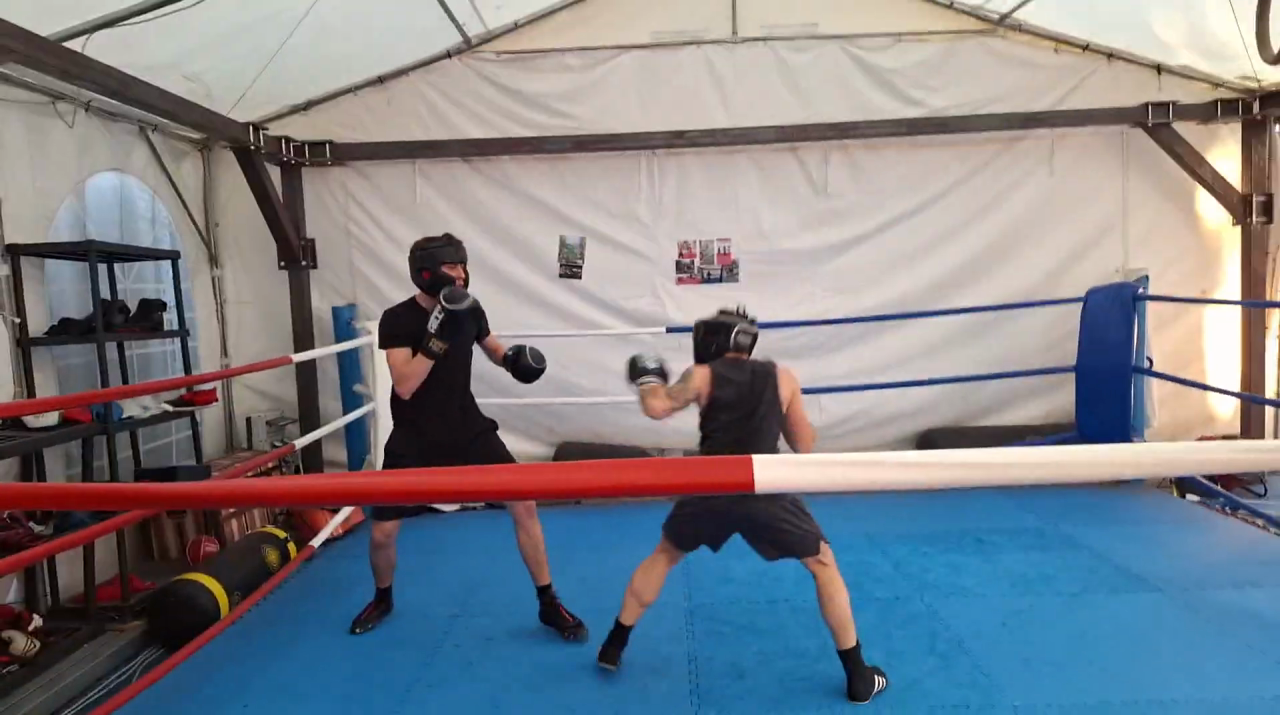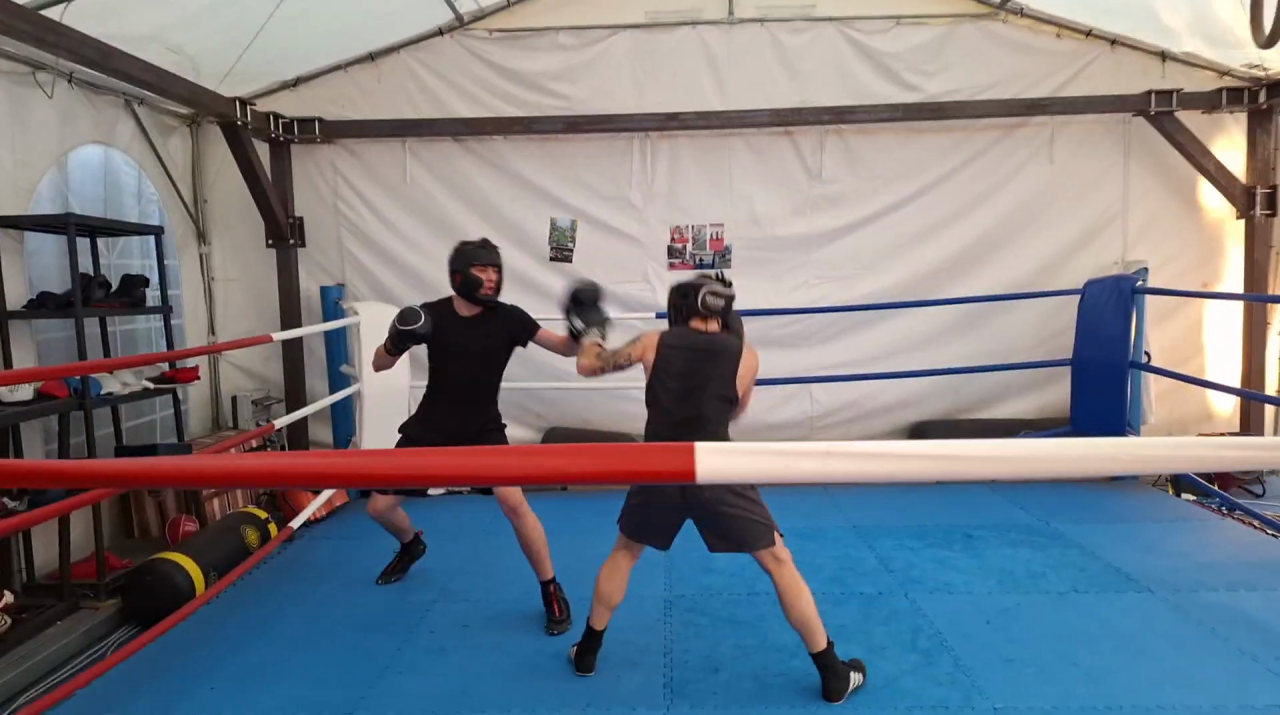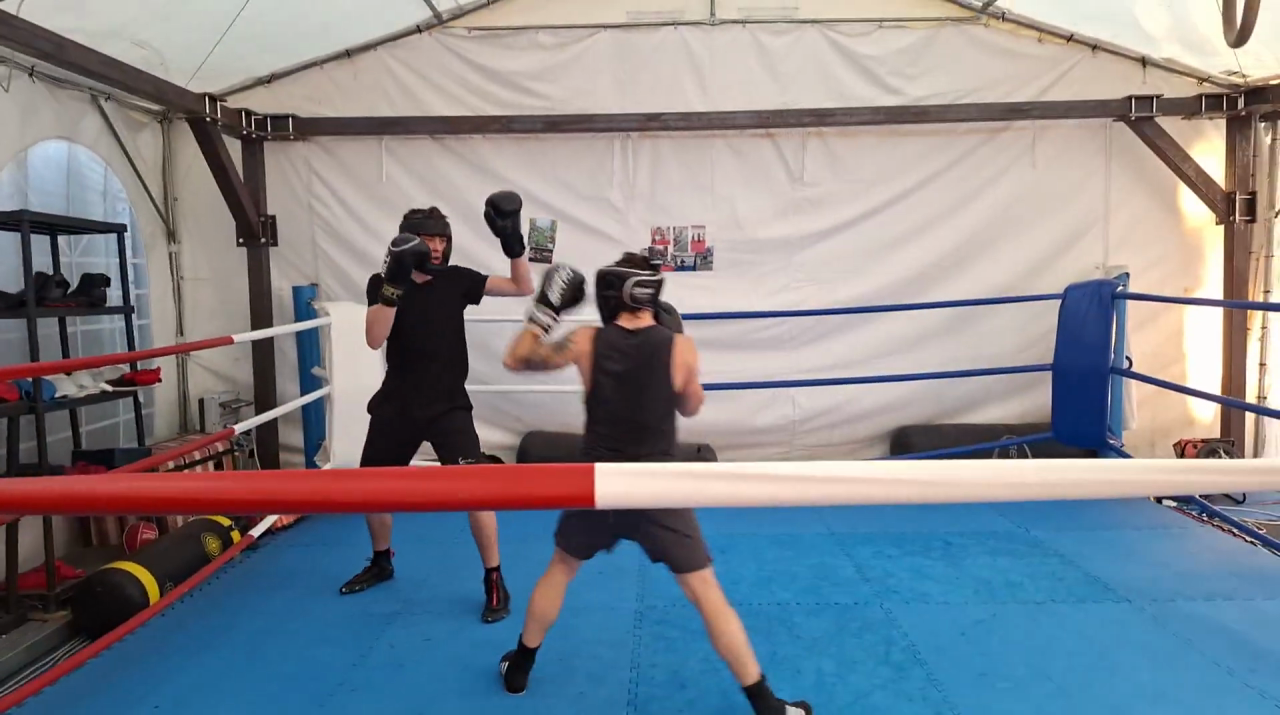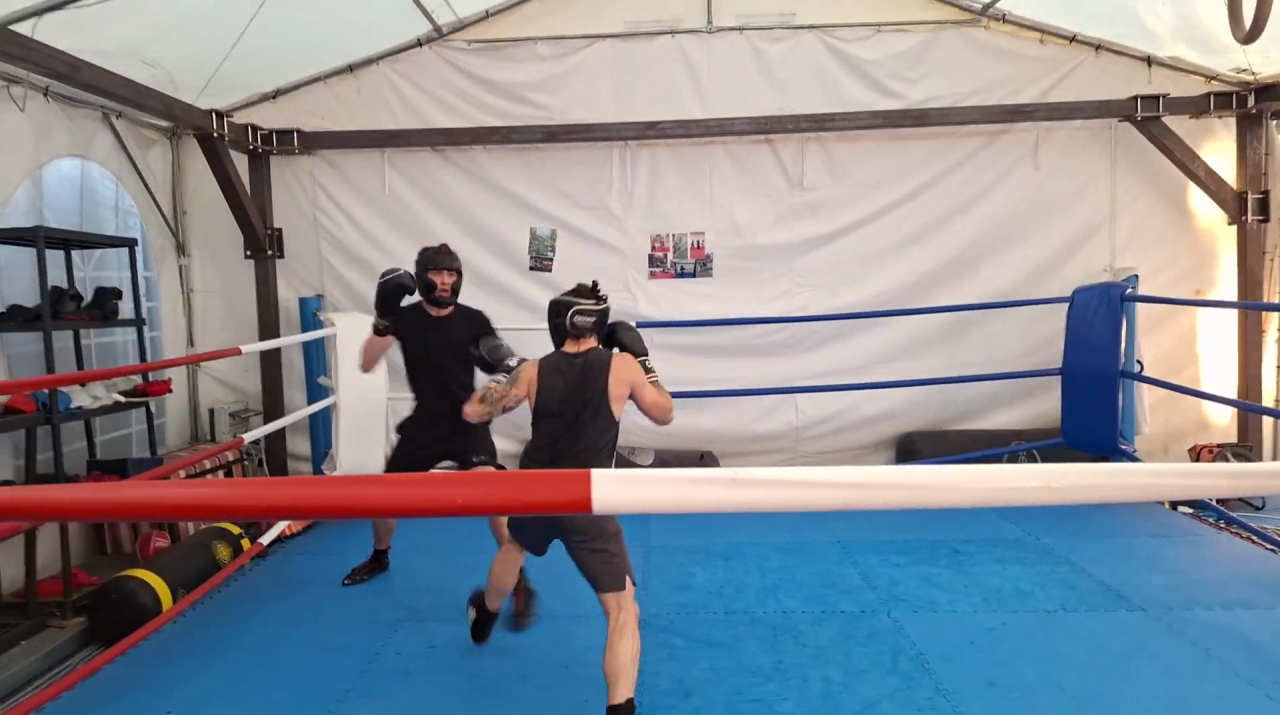
dt=0.4s
person 1, frame 1
left shoulder: (703, 374)
right shoulder: (782, 377)
left elbow: (656, 408)
right elbow: (804, 446)
left wrist: (646, 378)
right hip: (766, 489)
left knee: (662, 555)
right knee: (824, 565)
left ankle: (614, 645)
right ankle: (857, 674)
person 1, frame 2
left shoulder: (656, 342)
right shoulder: (744, 355)
left elbow: (588, 365)
left wrist: (587, 324)
right hip: (716, 476)
left knee: (625, 551)
right knee: (778, 561)
left ankle: (588, 650)
right ankle: (832, 671)
person 1, frame 3
left shoulder: (589, 342)
right shoulder: (680, 348)
left elbow: (516, 360)
left wrist: (546, 308)
left knee: (562, 566)
right knee: (707, 594)
left ankle: (519, 667)
person 1, frame 4
left shoulder: (534, 370)
right shoulder: (622, 366)
left elbow: (473, 413)
right elbow: (664, 414)
left wrist: (499, 374)
right wrist: (641, 357)
left knee: (515, 547)
right knee: (623, 613)
left ankle: (485, 618)
person 2, frame 1
left shoulder: (469, 310)
right shoulder: (397, 319)
left elbow: (492, 349)
right elbow: (404, 387)
left wrist: (514, 358)
right wrist: (439, 336)
left hip: (469, 430)
right hip: (415, 441)
left knee: (523, 503)
right knee: (382, 534)
left ankle: (548, 603)
right ankle: (383, 598)
person 2, frame 2
left shoulder: (504, 318)
right shoulder: (430, 314)
left elbow: (561, 346)
right elbow: (379, 366)
right wrist: (396, 343)
left hip: (480, 427)
right hip: (428, 426)
left knee: (513, 501)
right knee: (380, 506)
left ankle: (550, 591)
right ankle: (412, 545)
person 2, frame 3
left shoulder: (458, 280)
right shoulder: (382, 283)
left elbow: (522, 288)
right elbow: (375, 339)
left wrist: (513, 242)
right wrist: (395, 281)
left hip: (448, 405)
right hip: (396, 405)
left ankle: (494, 580)
right ankle: (381, 562)
person 2, frame 4
left shoulder: (473, 320)
right shoulder: (403, 317)
left elbow: (500, 362)
right elbow: (367, 364)
left wrist: (505, 362)
right wrist: (383, 313)
left hip: (467, 424)
right hip: (423, 425)
left ankle: (521, 586)
right ankle: (380, 557)
